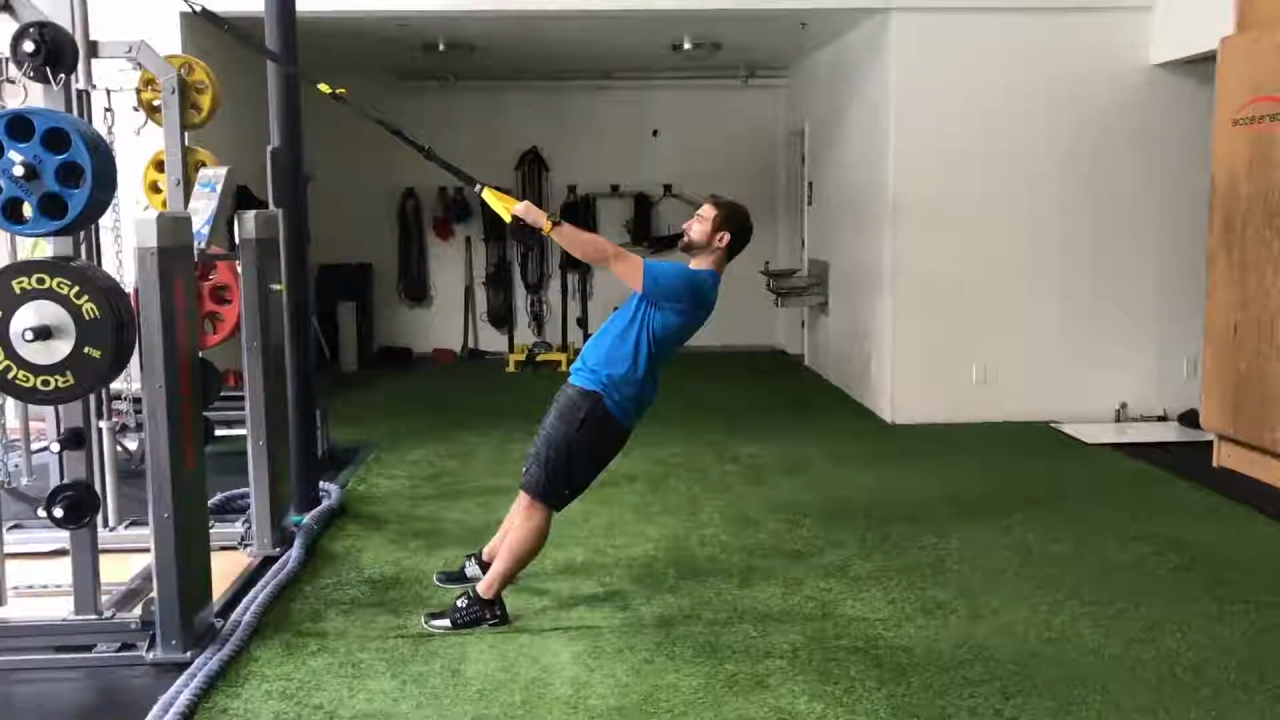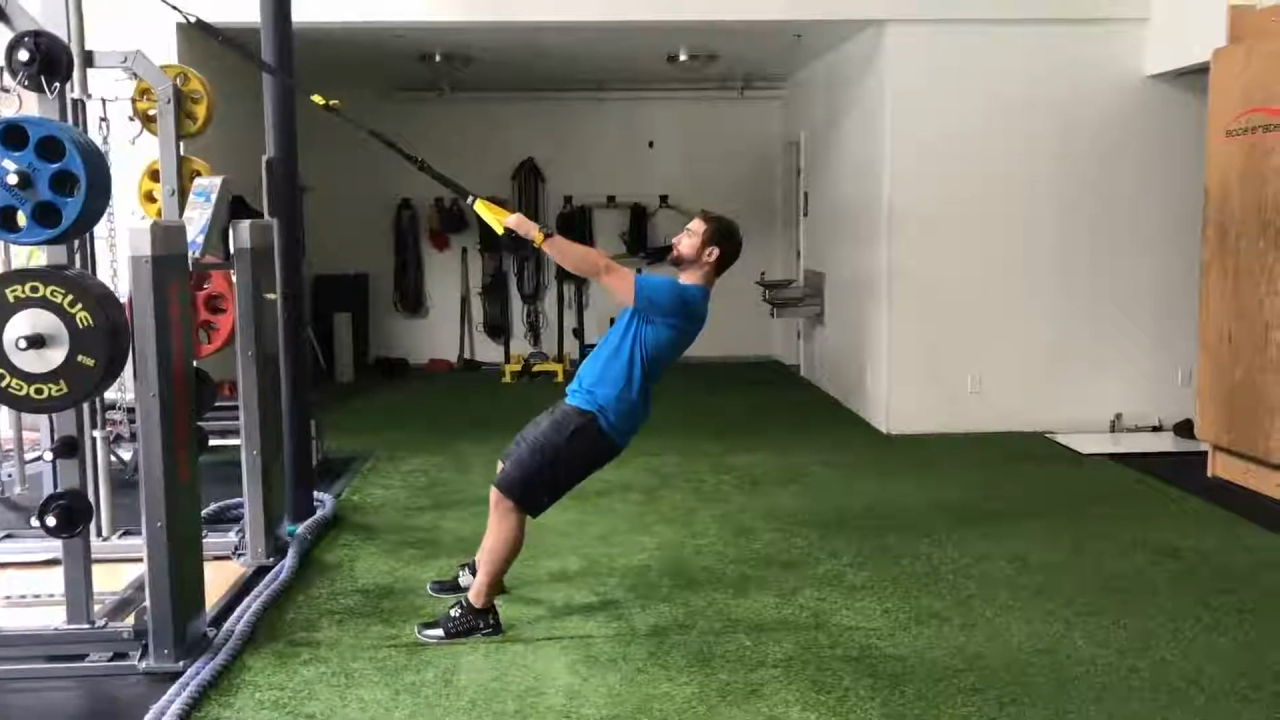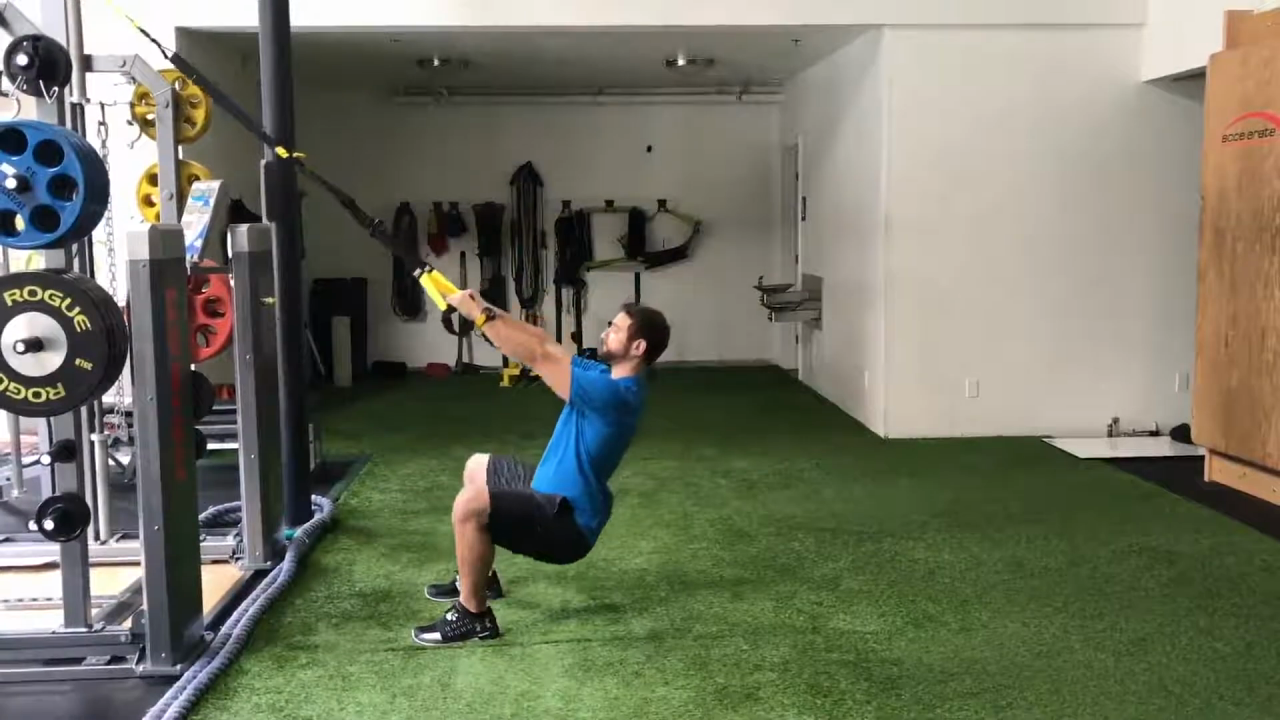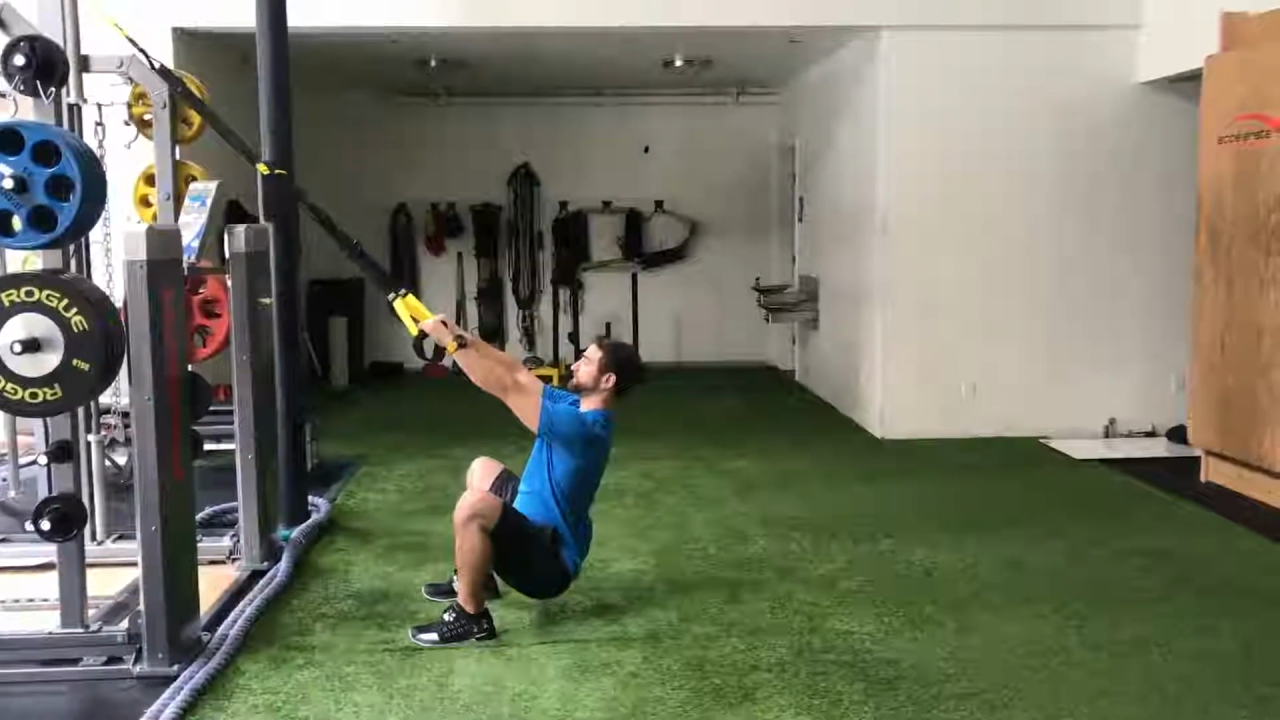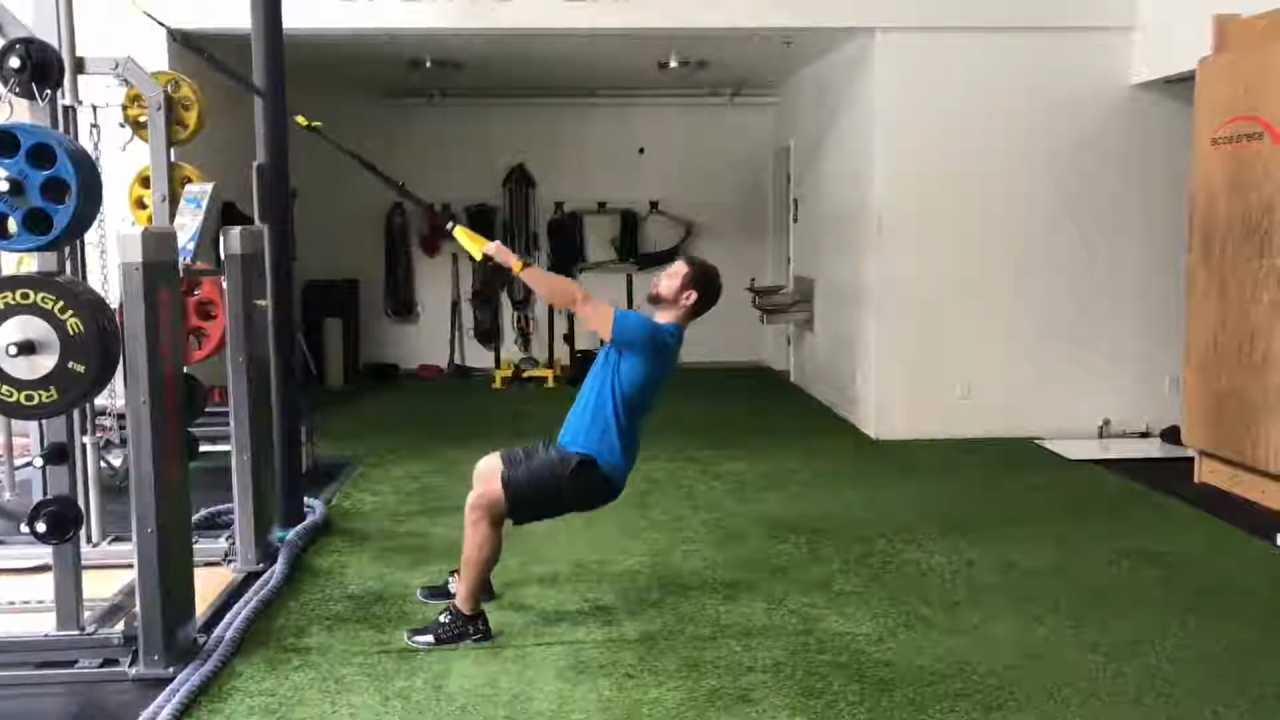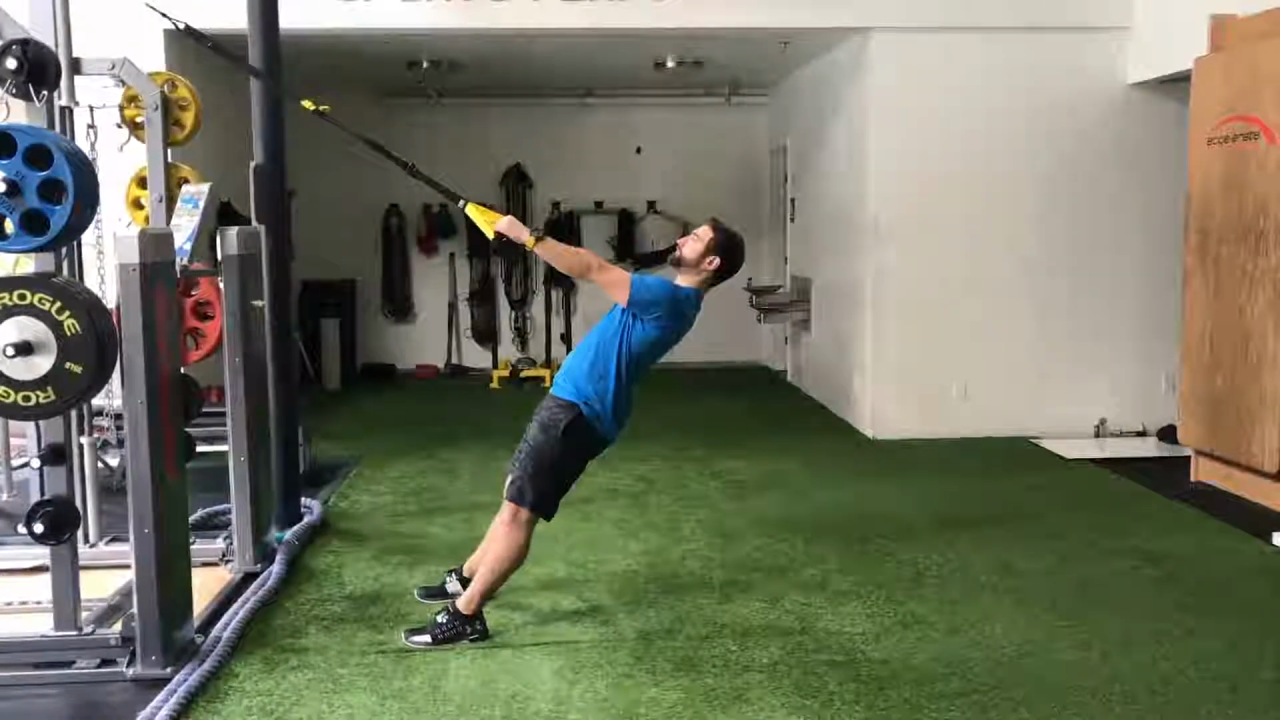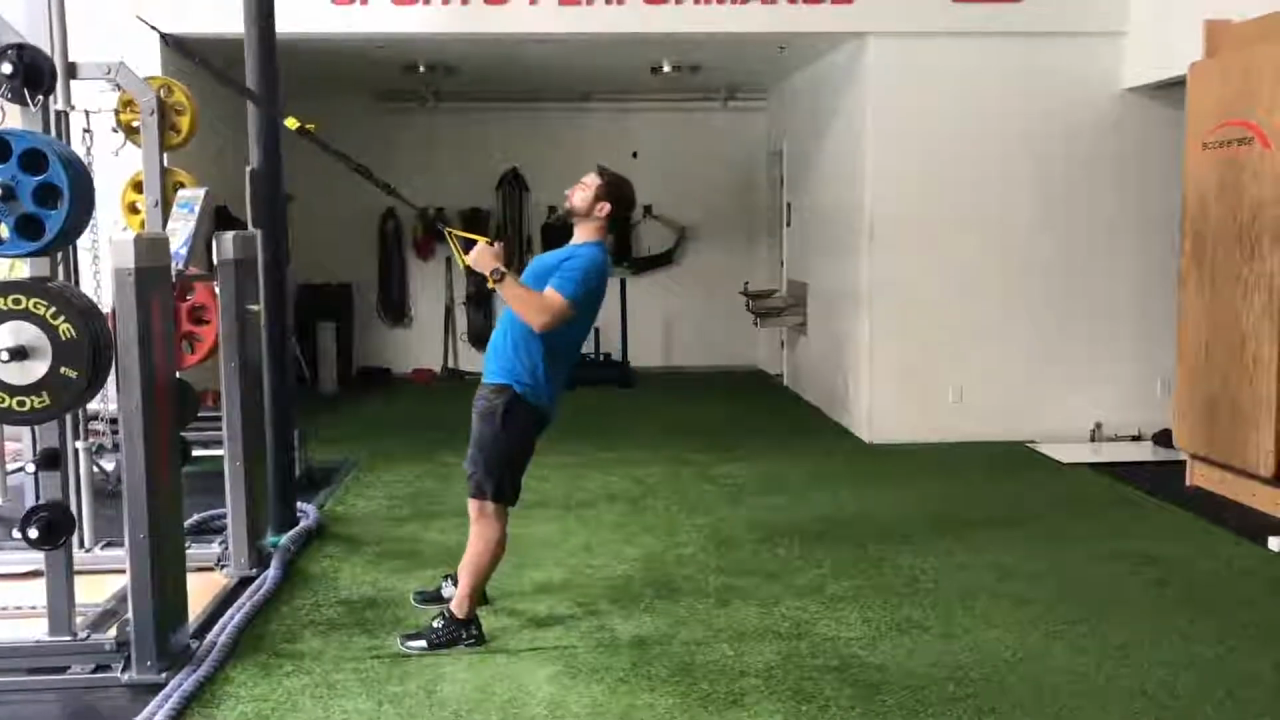
dt=0.7s
person 1, frame 1
left shoulder: (692, 285)
right shoulder: (686, 280)
left elbow: (610, 257)
right elbow: (616, 257)
left wrist: (545, 221)
right wrist: (550, 223)
left hip: (598, 399)
right hip: (592, 390)
left knee: (536, 498)
right knee: (534, 486)
left ankle: (485, 600)
right ankle: (485, 563)
person 1, frame 2
left shoulder: (682, 301)
right shoulder: (675, 294)
left elbow: (602, 270)
right elbow: (606, 269)
left wrist: (536, 234)
right wrist: (538, 234)
left hip: (595, 419)
right hip: (585, 404)
left knee: (506, 495)
right knee: (509, 474)
left ankle: (478, 611)
right ankle: (478, 571)
person 1, frame 3
left shoulder: (615, 395)
right shoulder: (609, 376)
left elbow: (538, 358)
right elbow: (546, 344)
left wrist: (478, 316)
right wrist: (486, 308)
left hip: (565, 522)
right hip: (554, 494)
left knee: (470, 503)
right knee: (477, 467)
left ankle: (473, 615)
right ankle: (479, 577)
person 1, frame 4
left shoulder: (584, 428)
right shoulder: (578, 406)
left elbow: (507, 387)
right elbow: (518, 372)
left wrist: (451, 343)
right wrist: (460, 335)
left hip: (550, 562)
right hip: (542, 531)
left knee: (473, 507)
right knee: (482, 470)
left ankle: (470, 616)
right ankle: (476, 577)
person 1, frame 5
left shoulder: (654, 337)
right shoulder: (648, 330)
left elbow: (577, 300)
right elbow: (579, 301)
left wrist: (514, 263)
right wrist: (515, 264)
left hip: (590, 468)
right hip: (578, 452)
left knee: (481, 502)
right knee: (486, 470)
left ankle: (466, 617)
right ankle: (468, 579)
person 1, frame 6
left shoulder: (671, 298)
right shoulder: (669, 296)
left elbow: (592, 268)
right elbow: (599, 273)
left wrist: (527, 236)
right wrist: (529, 239)
left hip: (576, 411)
right hip: (570, 402)
left knee: (518, 512)
right knee: (515, 497)
left ankle: (464, 616)
right ankle: (466, 578)
person 1, frame 7
left shoulder: (587, 260)
right shoulder: (575, 254)
left elbow: (540, 316)
right elbow: (534, 302)
left wrist: (494, 271)
right wrist: (496, 267)
left hip: (515, 392)
right hip: (507, 385)
left knee: (486, 506)
right knee: (484, 499)
left ankle: (461, 620)
right ankle: (464, 582)
